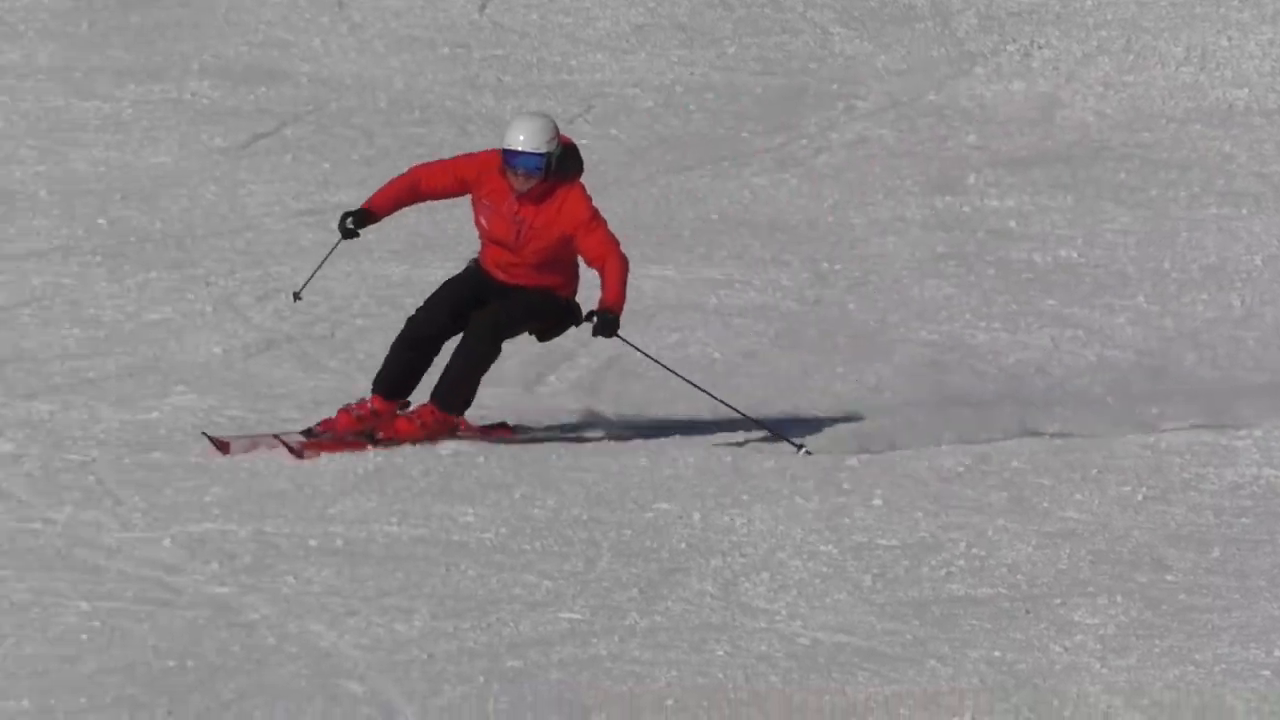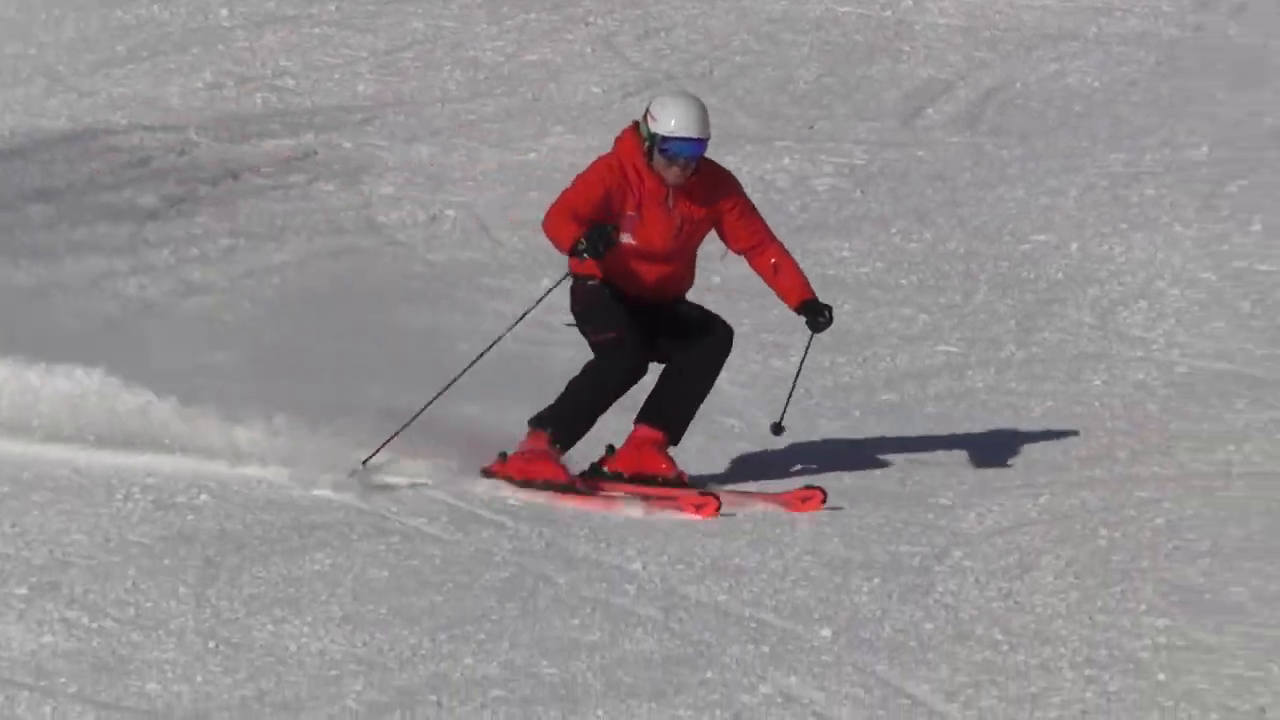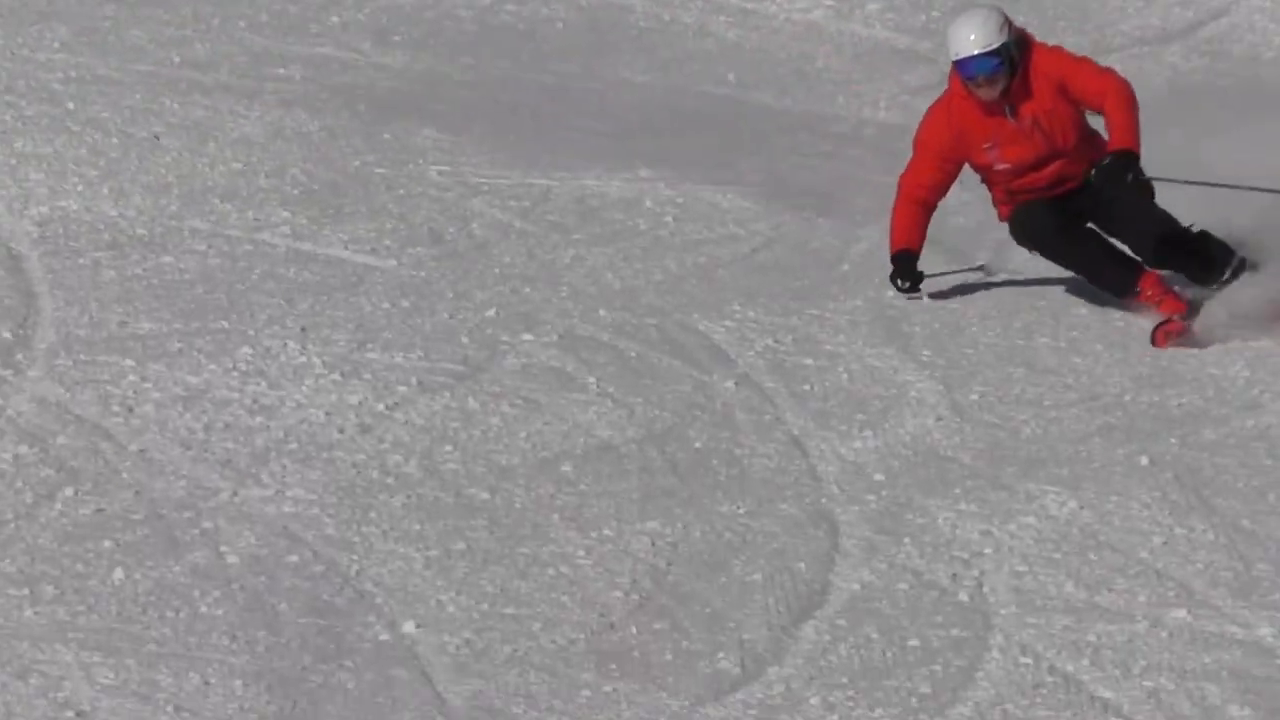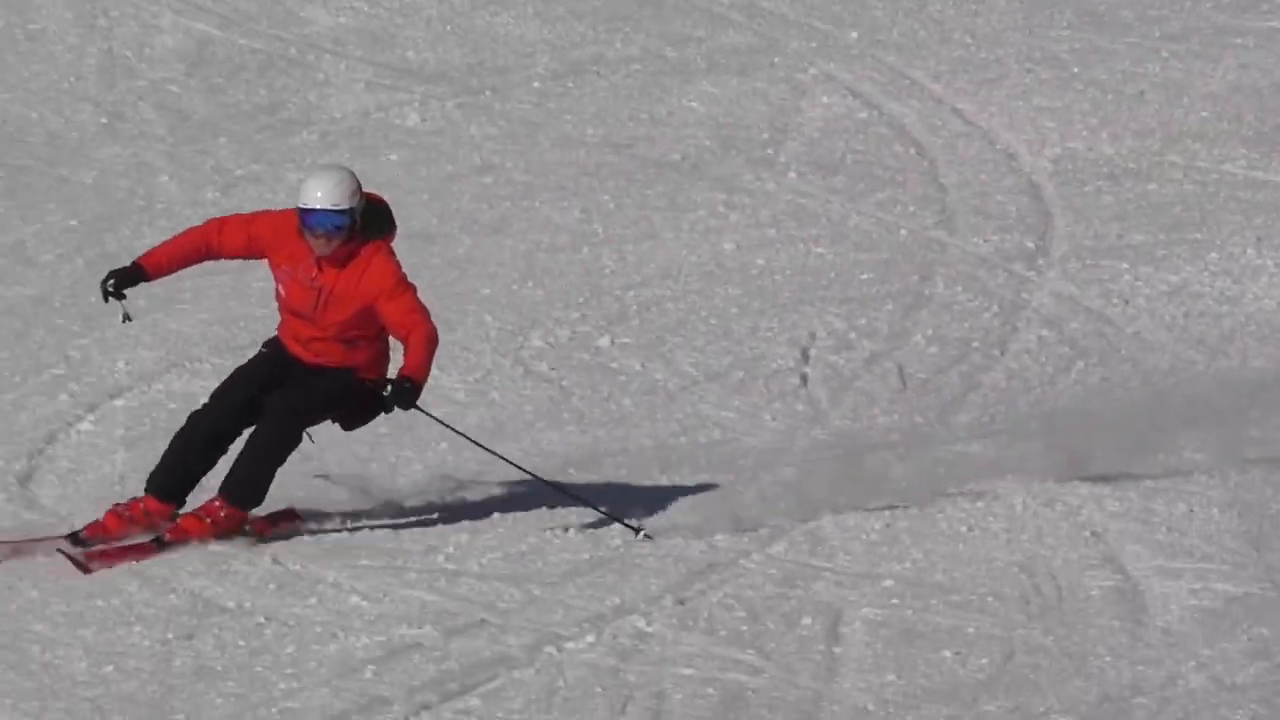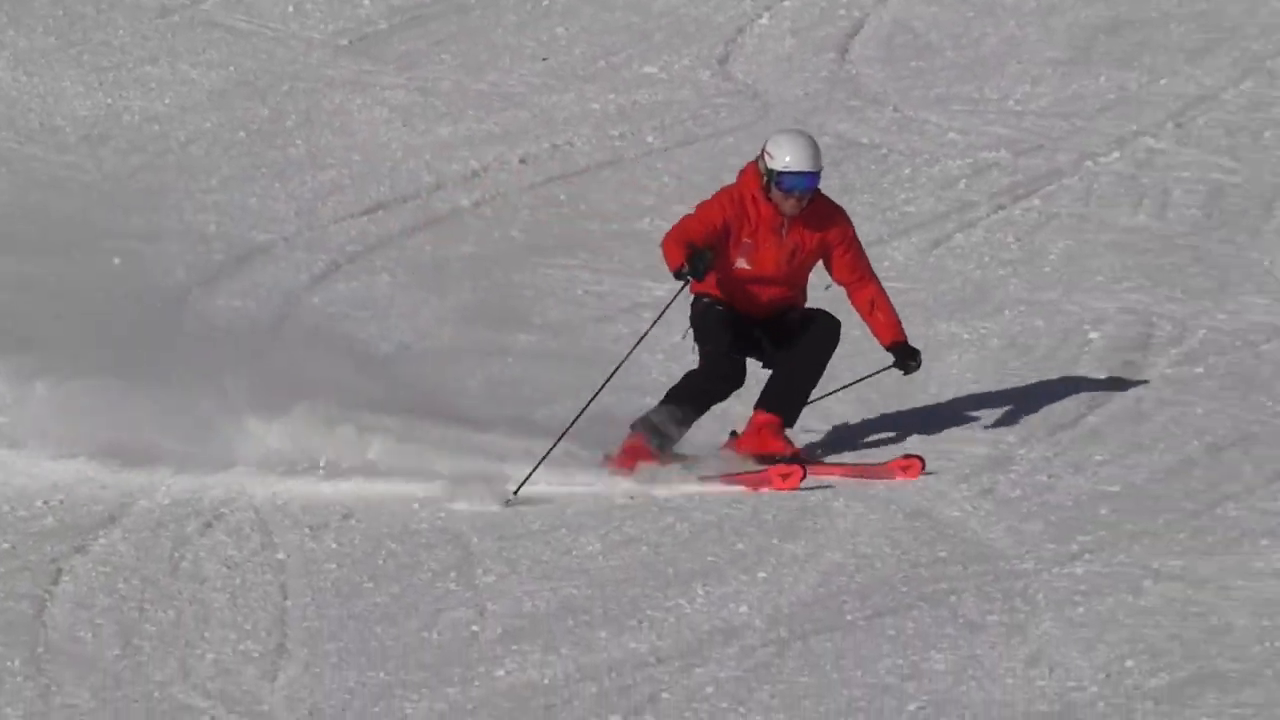
dt=1s
person 1, frame 1
left shoulder: (571, 202)
right shoulder: (485, 168)
left elbow: (612, 258)
right elbow: (423, 179)
left wrist: (610, 309)
right wrist: (368, 212)
left hip: (543, 296)
right hip: (491, 275)
left knee: (485, 328)
right knee: (427, 322)
left ankle: (440, 415)
right ankle: (379, 406)
person 1, frame 2
left shoulder: (716, 188)
right shoulder: (615, 170)
left elbow: (759, 244)
right elbow: (560, 216)
left wrist: (804, 300)
right wrist: (578, 243)
left hip: (663, 306)
right hip: (604, 291)
left knee: (716, 338)
right knee: (625, 358)
left ankle: (643, 449)
right ankle: (538, 446)
person 1, frame 3
left shoulder: (1046, 65)
right shoulder: (948, 118)
left elbow: (1113, 91)
right elbow: (916, 193)
left wrist: (1123, 151)
right wrist: (904, 254)
left hip: (1095, 178)
right hip: (1033, 206)
left knee: (1158, 237)
right knee: (1037, 225)
right ankle: (1151, 291)
person 1, frame 4
left shoulder: (377, 265)
right shoulder: (283, 230)
left elbow: (419, 328)
right elbow: (212, 237)
left wrist: (411, 380)
right wrist: (139, 270)
left hip: (349, 375)
right hip: (291, 354)
left knee: (281, 411)
right knee: (216, 417)
left ankle: (227, 511)
right ankle: (153, 506)
person 1, frame 5
left shoulder: (829, 221)
right shoulder: (734, 202)
left elbow: (860, 282)
right elbow: (678, 239)
left wrist: (896, 341)
right wrist: (686, 263)
left hip: (781, 318)
right hip: (721, 308)
left knee: (826, 330)
right knee: (722, 372)
left ankle: (763, 432)
right ankle: (645, 438)
